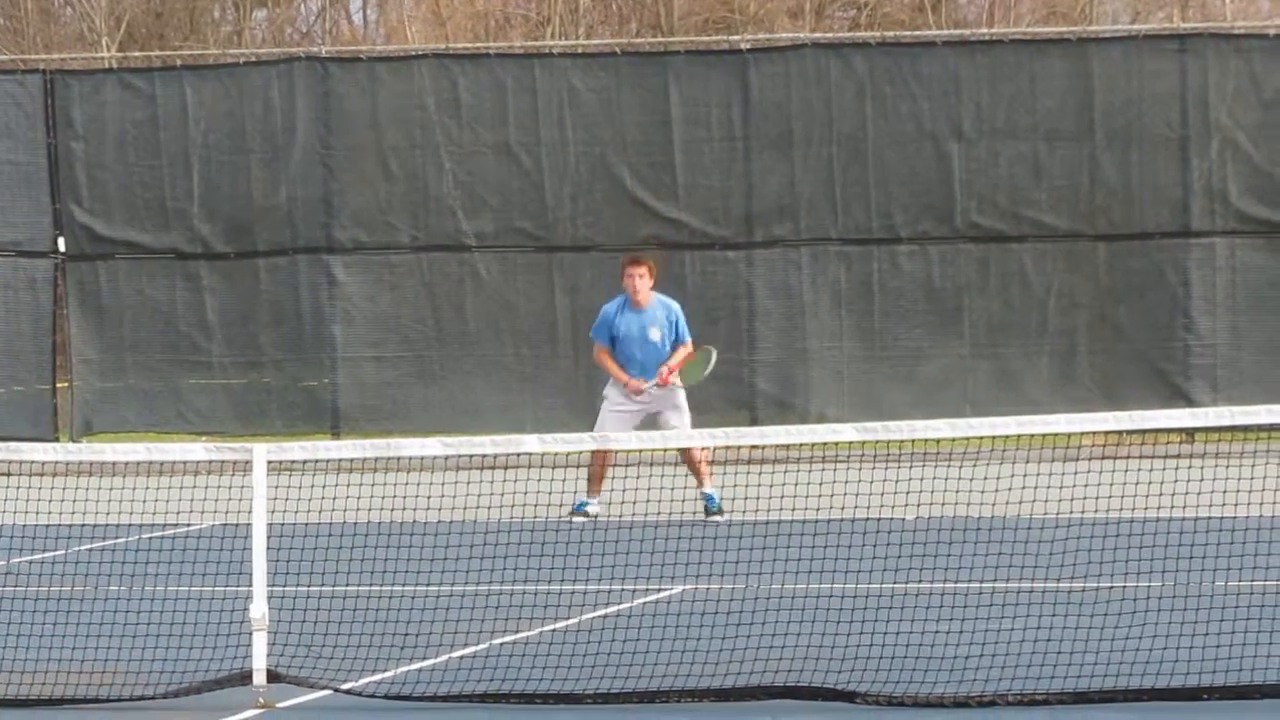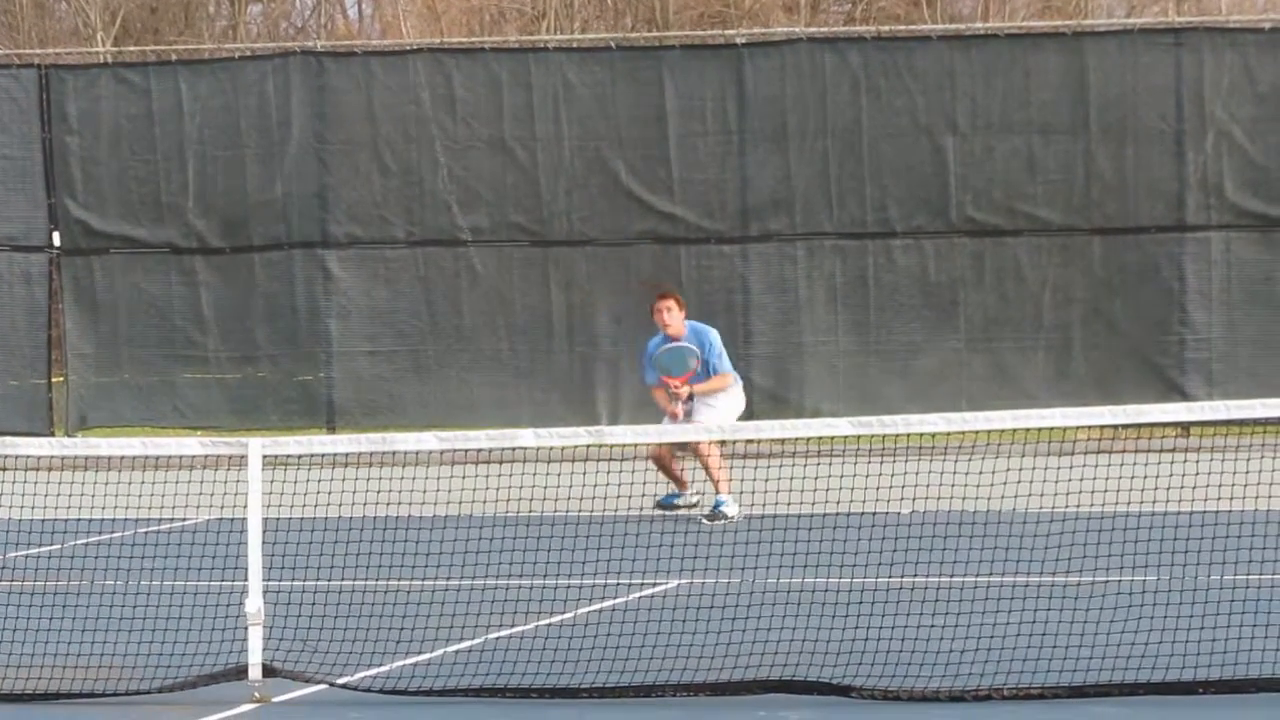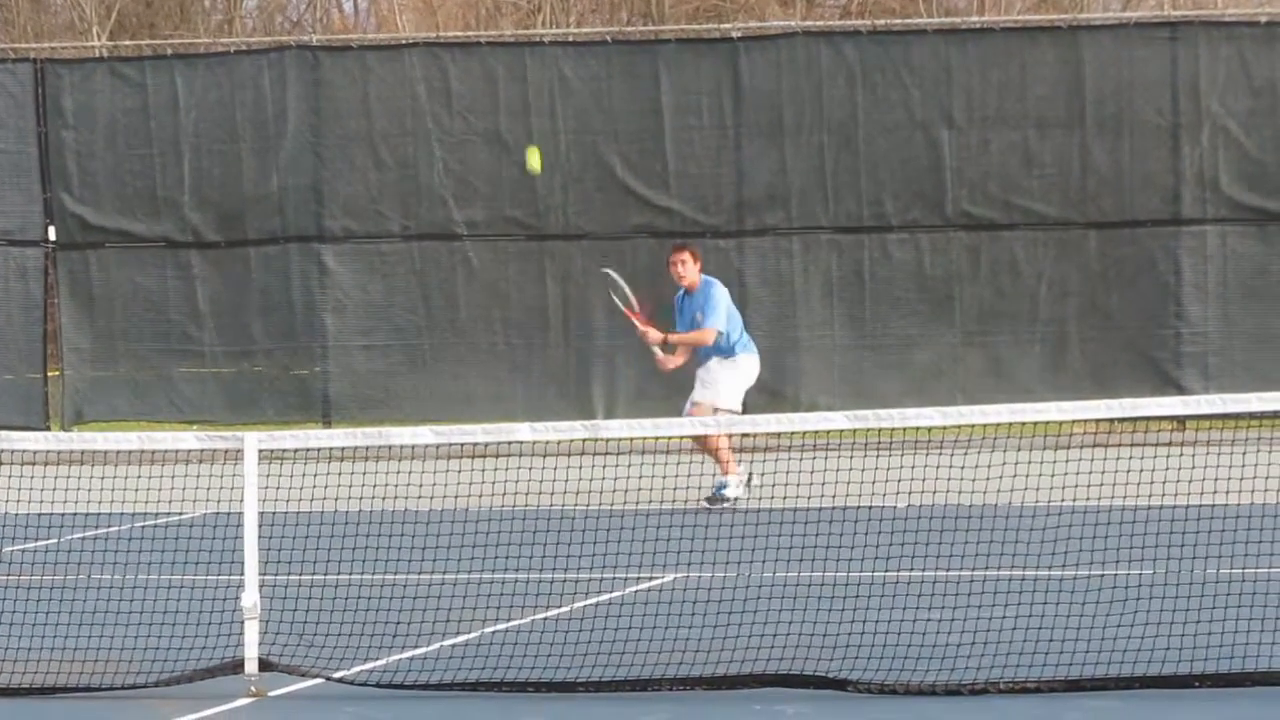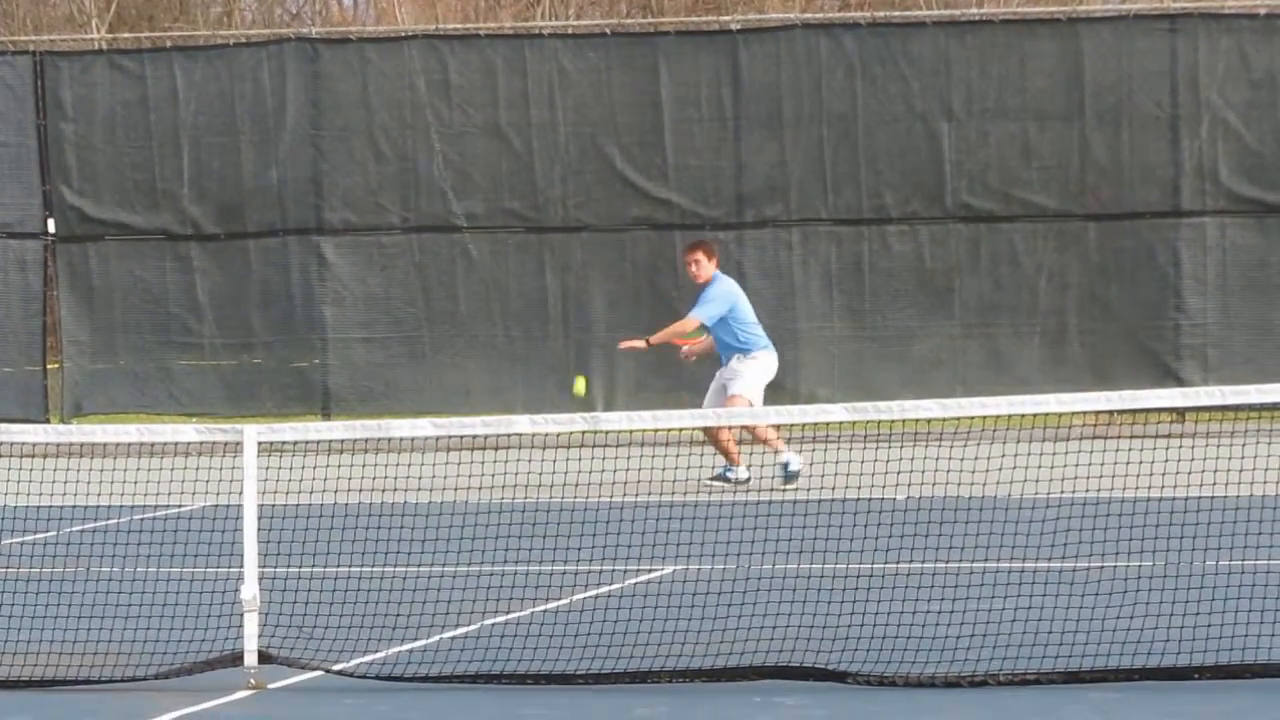
dt=0.5s
person 1, frame 1
left shoulder: (670, 309)
right shoulder: (610, 312)
left elbow: (685, 346)
right elbow: (600, 353)
left wrist: (669, 367)
right wrist: (625, 380)
left hip: (664, 385)
right hip: (625, 387)
right knee: (602, 445)
left ankle: (708, 493)
right ankle: (591, 500)
person 1, frame 2
left shoulder: (707, 336)
right shoulder: (653, 348)
left elbow: (725, 379)
right elbow: (657, 388)
left wrist: (690, 390)
right wrist: (669, 407)
left hip: (724, 395)
right hip: (689, 402)
right knee: (659, 453)
left ankle: (725, 502)
right ankle: (685, 492)
person 1, frame 3
left shoulder: (714, 291)
right shoulder: (681, 299)
left elbow: (707, 336)
right elbow: (687, 342)
left wrist: (663, 337)
right wrist: (673, 360)
left hip: (738, 360)
right hip: (711, 364)
left knee: (702, 418)
left ankle: (729, 483)
right ankle: (735, 475)
person 1, frame 4
left shoulder: (719, 289)
right shoulder: (712, 288)
left elbow: (685, 326)
left wrist: (646, 341)
right wrist: (695, 349)
left hip: (755, 359)
right hip: (734, 362)
left knee: (738, 410)
left ankle: (786, 456)
right ankle: (737, 469)
